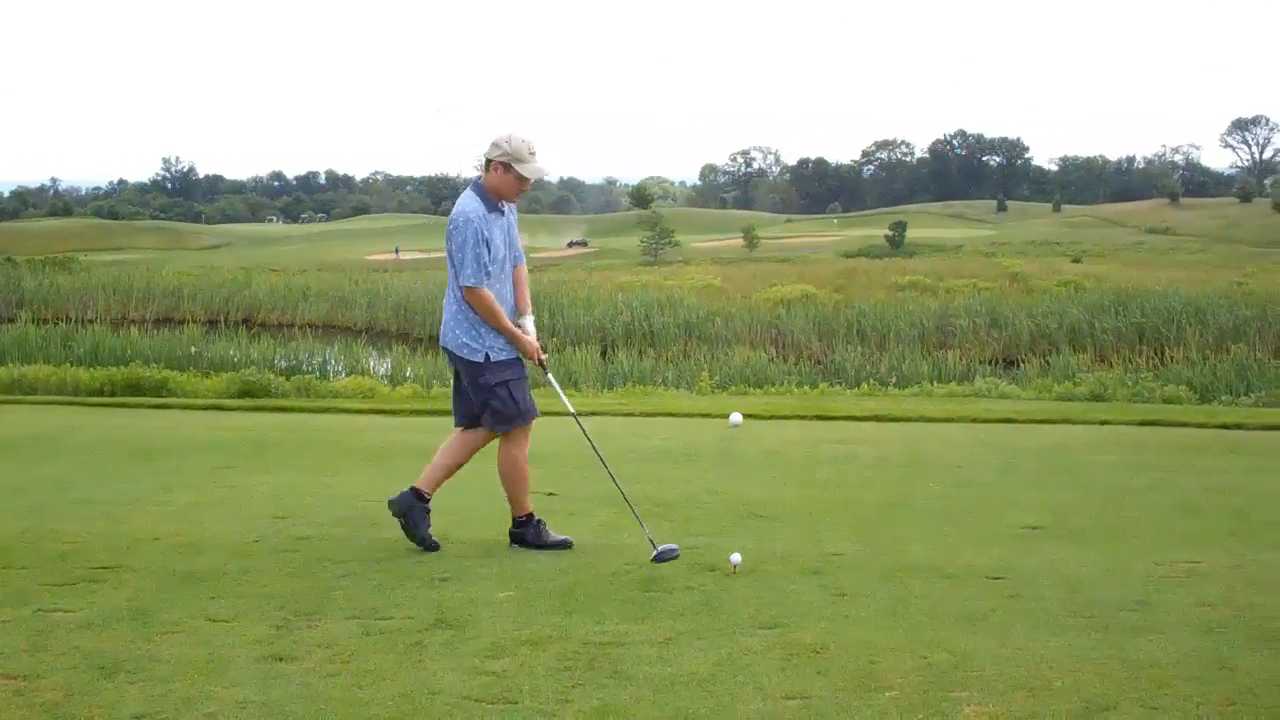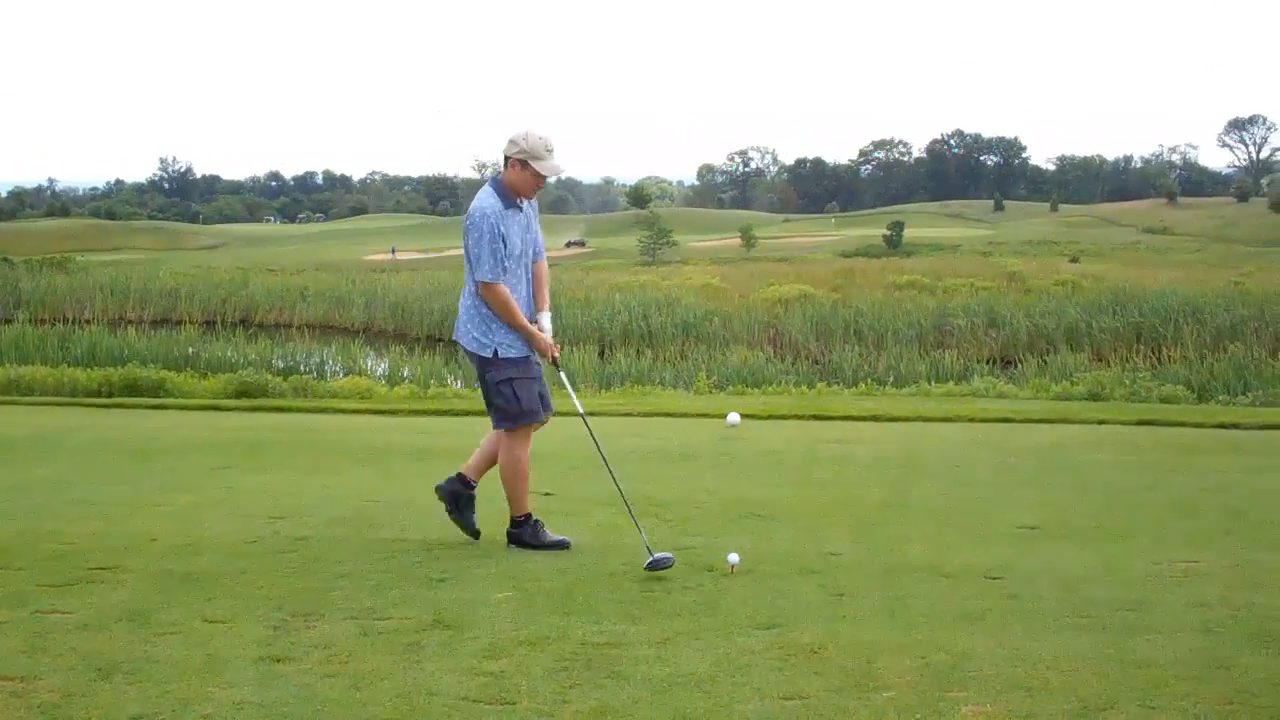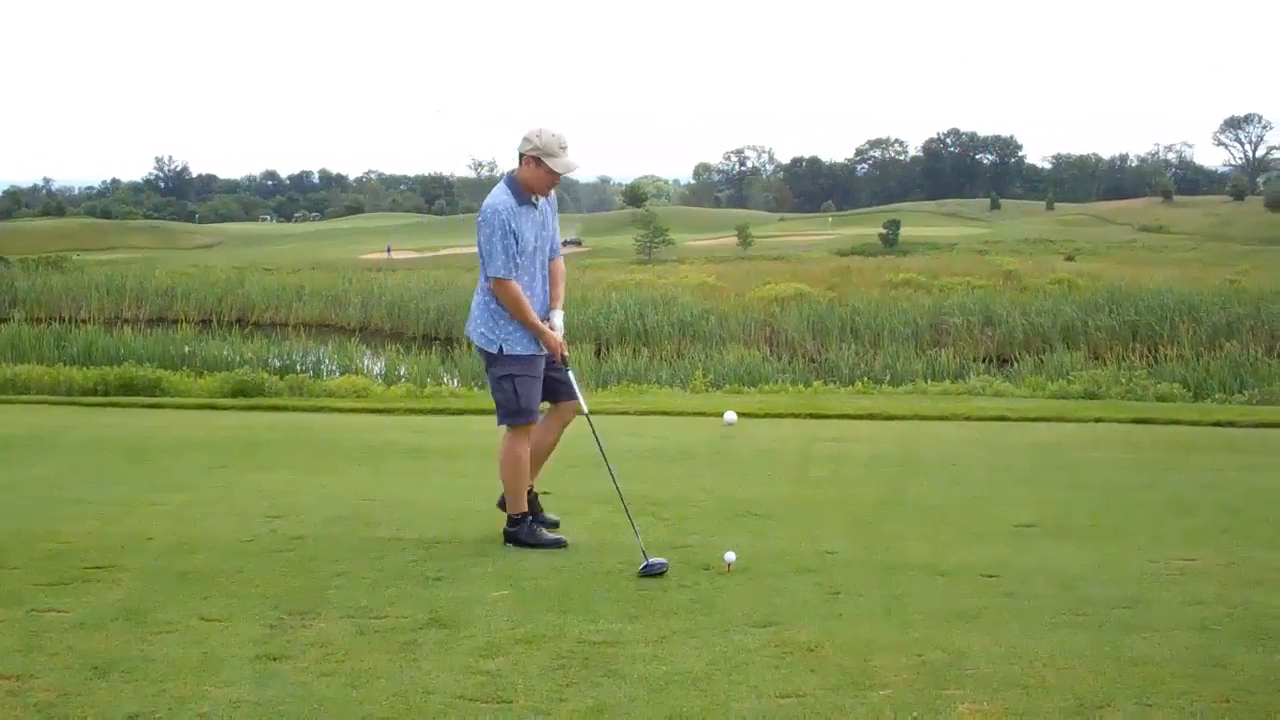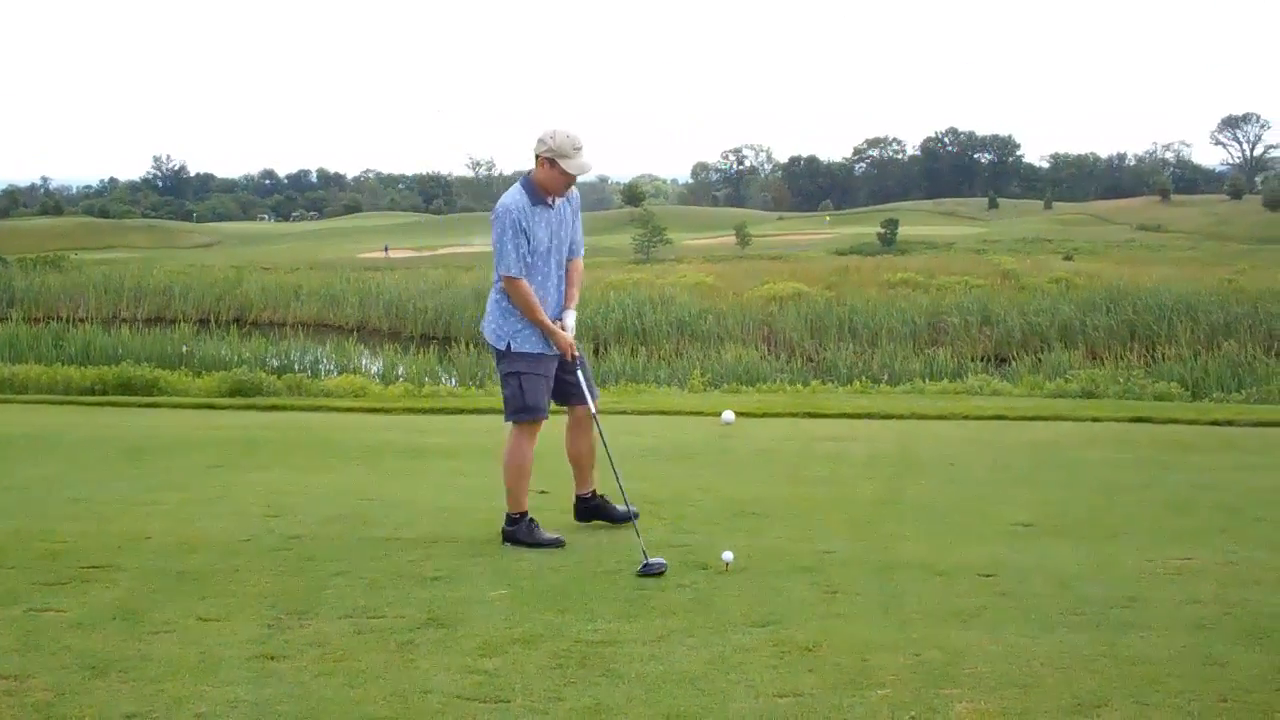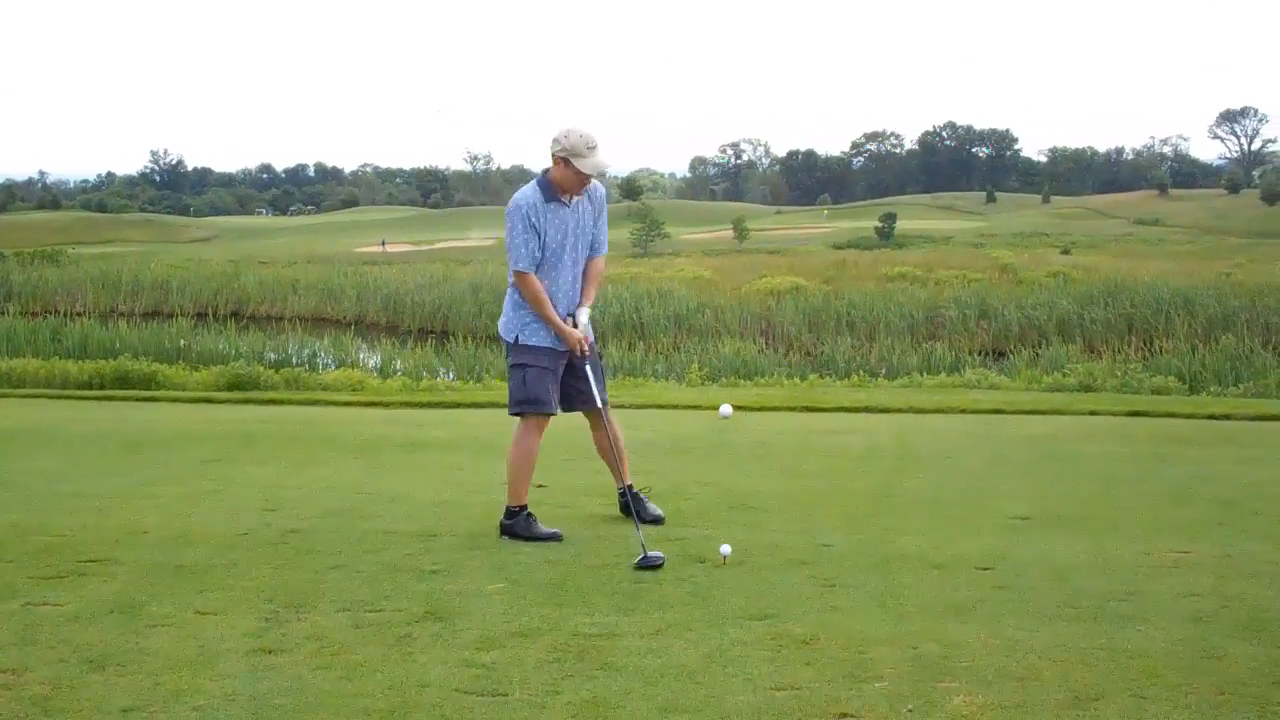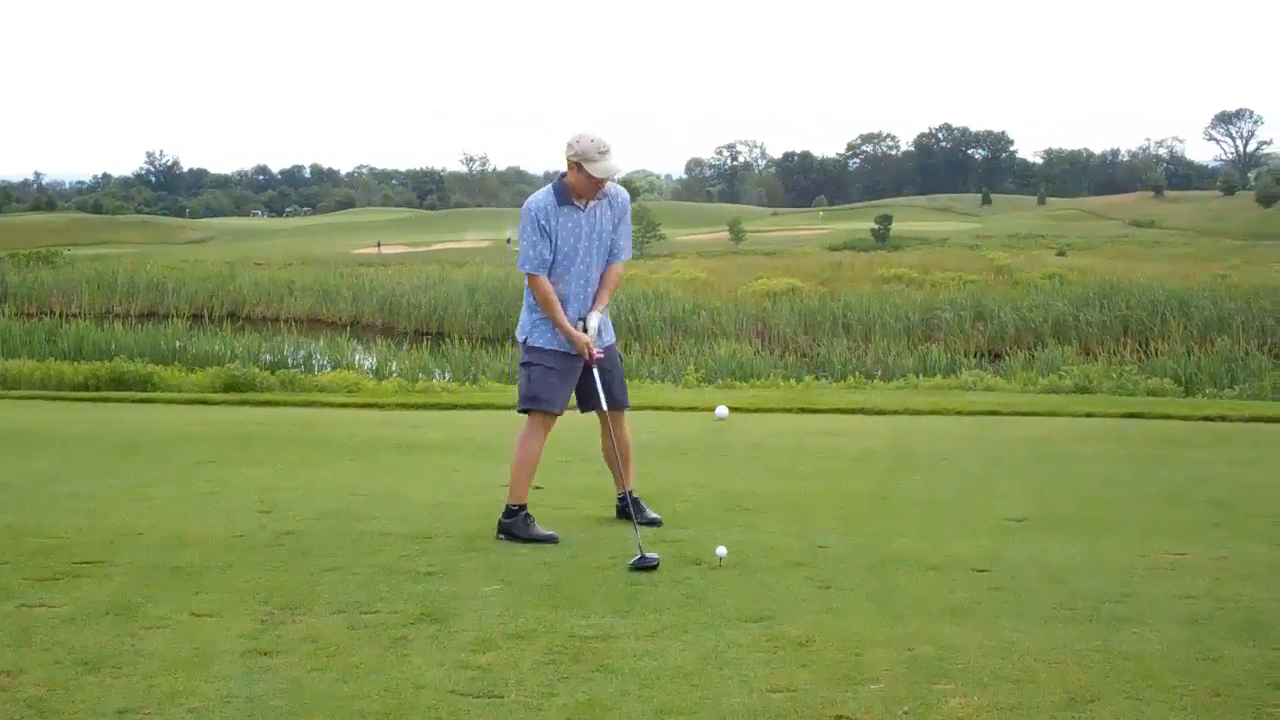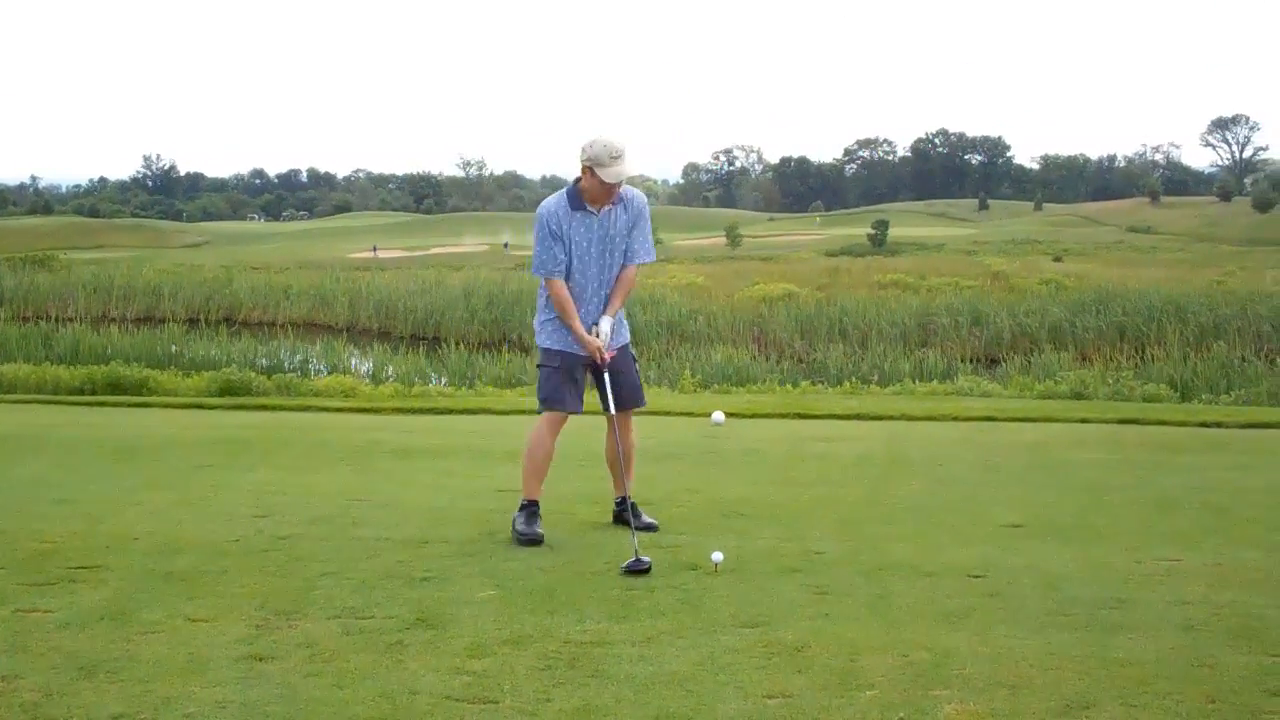
dt=0.1s
person 1, frame 1
left shoulder: (506, 207)
right shoulder: (468, 216)
left elbow: (517, 264)
right elbow: (473, 291)
left wrist: (527, 321)
right wrist: (517, 338)
left hip: (495, 340)
right hip: (483, 343)
left knee: (474, 431)
right knee: (515, 429)
left ankle: (415, 499)
right ankle: (523, 524)
person 1, frame 2
left shoulder: (526, 203)
right shoulder: (486, 212)
left elbow: (538, 260)
right elbow: (489, 287)
left wrist: (544, 317)
right wrist: (533, 335)
left hip: (512, 337)
right hip: (497, 340)
left knee: (529, 420)
right knee: (520, 427)
left ankle: (461, 485)
right ankle: (522, 524)
person 1, frame 3
left shoulder: (546, 198)
right shoulder: (498, 207)
left elbow: (554, 257)
right elbow: (502, 283)
left wrist: (556, 315)
right wrist: (542, 332)
left hip: (536, 331)
right hip: (507, 336)
left knee: (565, 407)
right knee: (521, 425)
left ankle: (520, 492)
right ankle: (517, 522)
person 1, frame 4
left shoulder: (570, 199)
right shoulder: (511, 208)
right elbow: (513, 281)
left wrist: (570, 316)
right wrist: (551, 332)
left hip: (559, 331)
right hip: (521, 337)
left knee: (583, 412)
right knee: (527, 424)
left ankle: (587, 499)
right ankle: (517, 521)
person 1, frame 5
left shoulder: (596, 197)
right shoulder: (525, 205)
left elbow: (596, 258)
right elbow: (525, 276)
left wrist: (583, 313)
right wrist: (561, 328)
left hip: (576, 327)
right hip: (534, 332)
left knee: (599, 413)
right knee: (534, 419)
left ankle: (628, 493)
right ankle: (515, 514)
person 1, frame 6
left shoulder: (618, 200)
right shoulder: (538, 208)
left elbow: (616, 261)
right elbow: (537, 278)
left wrist: (596, 315)
right wrist: (569, 332)
left hip: (597, 332)
right hip: (548, 334)
left knee: (614, 414)
right knee: (540, 418)
left ankle: (626, 499)
right ankle: (513, 514)
person 1, frame 7
left shoulder: (635, 203)
right shoulder: (551, 213)
left elbow: (632, 266)
right elbow: (554, 282)
left wrist: (608, 320)
right wrist: (582, 335)
left hip: (612, 330)
right hip: (560, 333)
left knee: (621, 417)
right knee: (553, 417)
left ankle: (623, 503)
right ankle: (528, 510)
